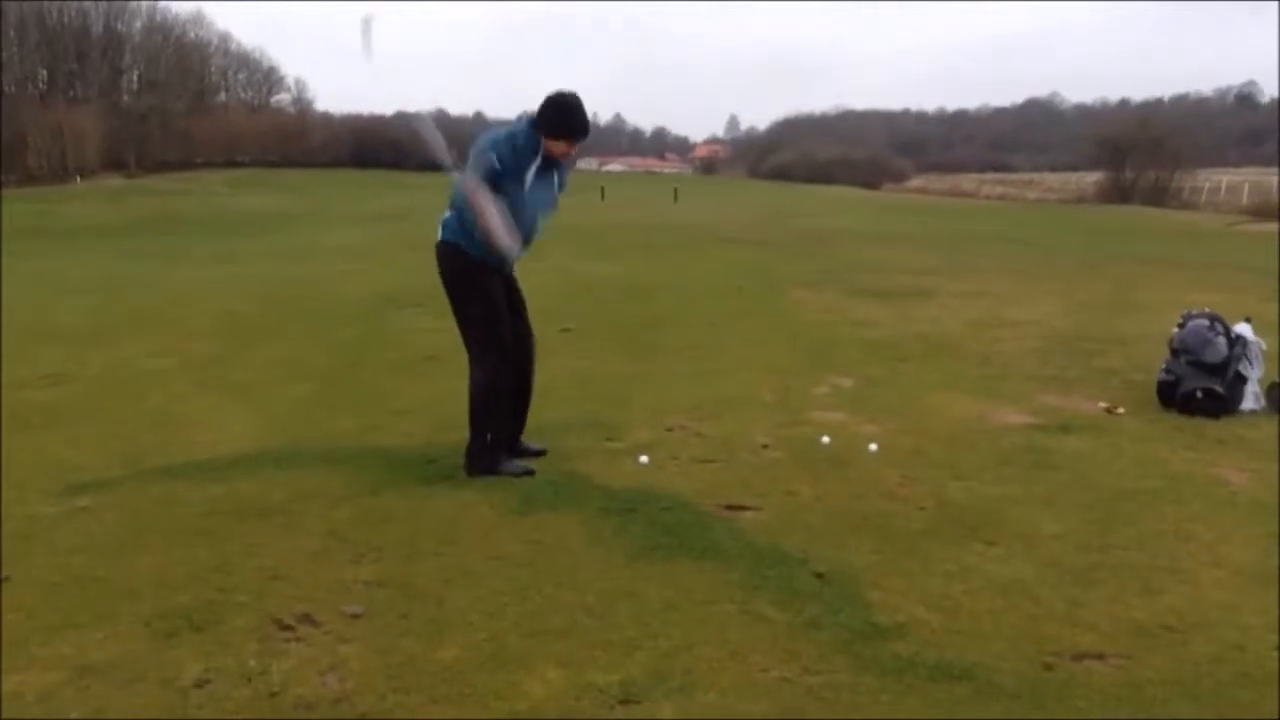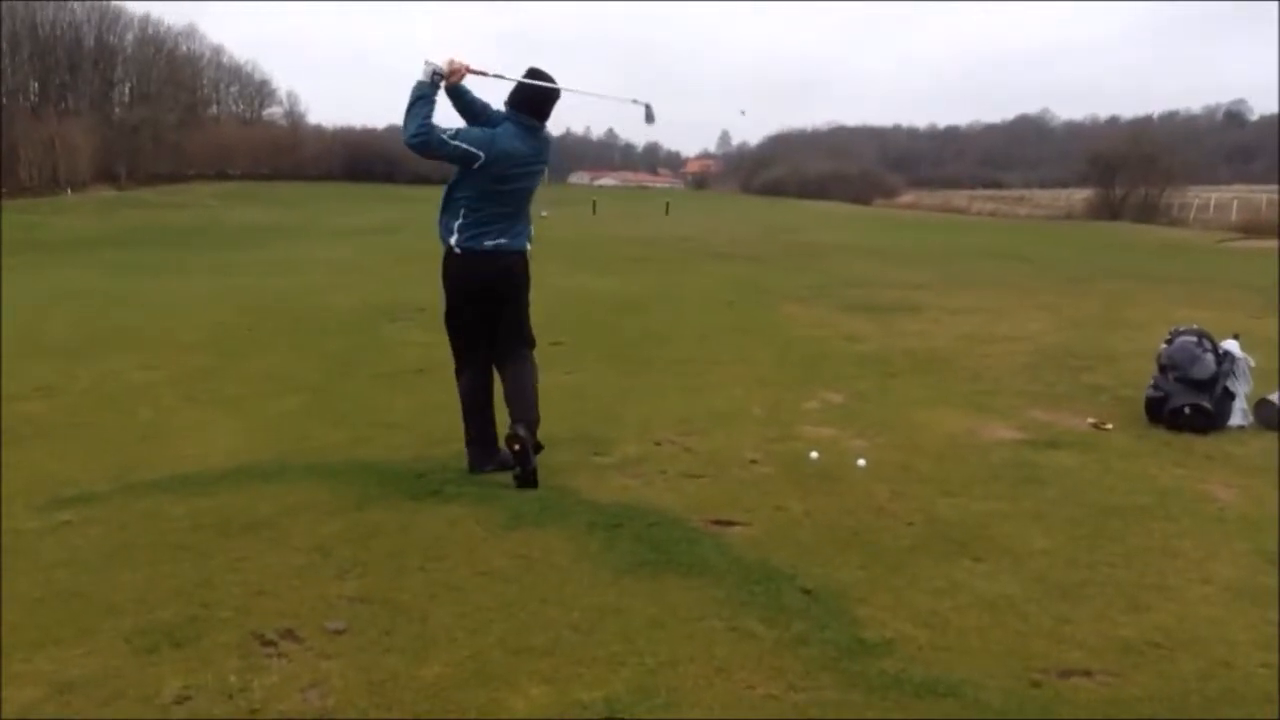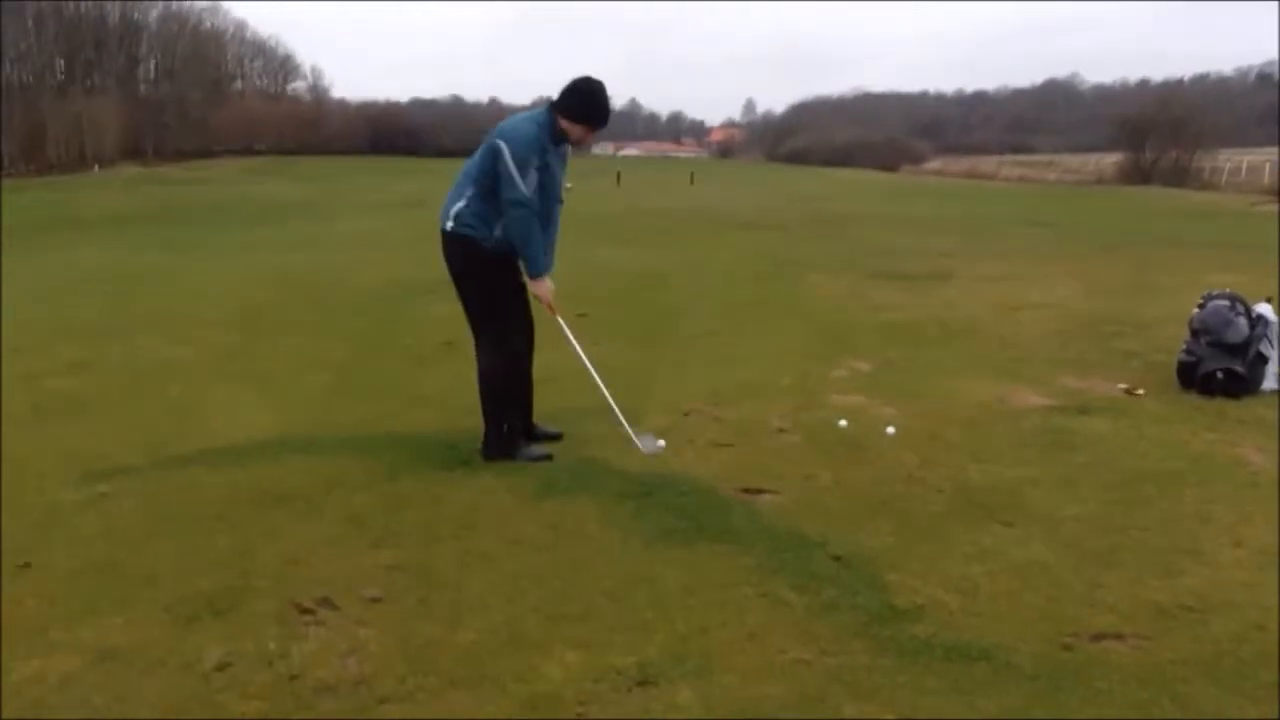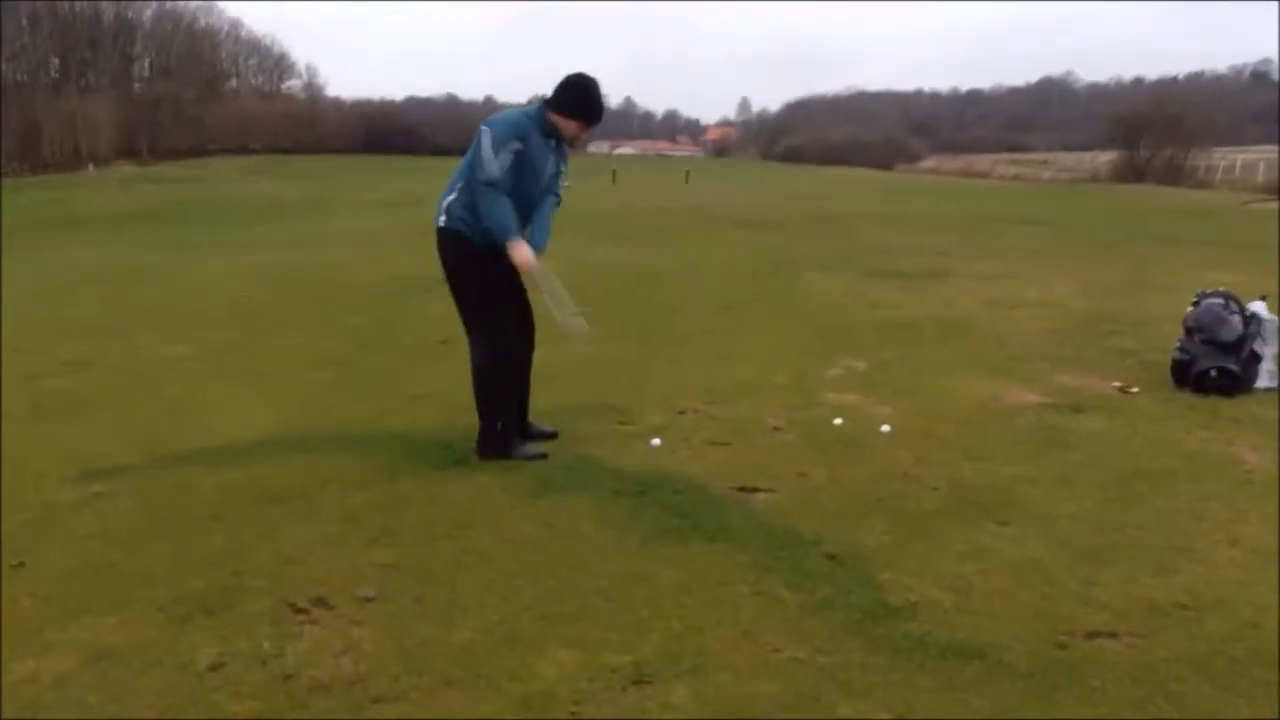
dt=1s
person 1, frame 1
left shoulder: (554, 169)
right shoulder: (498, 144)
left elbow: (536, 203)
right elbow: (468, 195)
left wrist: (512, 223)
left hip: (495, 261)
right hip: (463, 254)
left knee: (519, 348)
right knee: (493, 352)
left ankle: (506, 438)
right ankle: (485, 453)
person 1, frame 2
left shoulder: (491, 145)
right shoulder: (538, 143)
left elbow: (418, 136)
left wrist: (431, 81)
right wrist: (455, 87)
left hip: (467, 261)
right hip: (512, 261)
left knee: (473, 359)
right knee: (517, 350)
left ankle: (484, 451)
right ankle: (524, 429)
person 1, frame 3
left shoulder: (555, 143)
right shoulder: (522, 137)
left elbow: (548, 209)
right elbow: (519, 208)
left wrist: (543, 268)
right wrist: (537, 274)
left hip: (496, 244)
right hip: (470, 239)
left knee: (519, 334)
right knee: (499, 339)
left ankle: (520, 424)
right ankle: (501, 439)
person 1, frame 4
left shoulder: (557, 151)
right shoulder: (507, 127)
left elbow: (547, 201)
right elbow: (489, 188)
left wrist: (533, 246)
right wrist: (514, 241)
left hip: (499, 244)
right hip: (464, 236)
left knee: (520, 330)
right knee: (493, 336)
left ankle: (515, 422)
right ankle: (496, 438)
